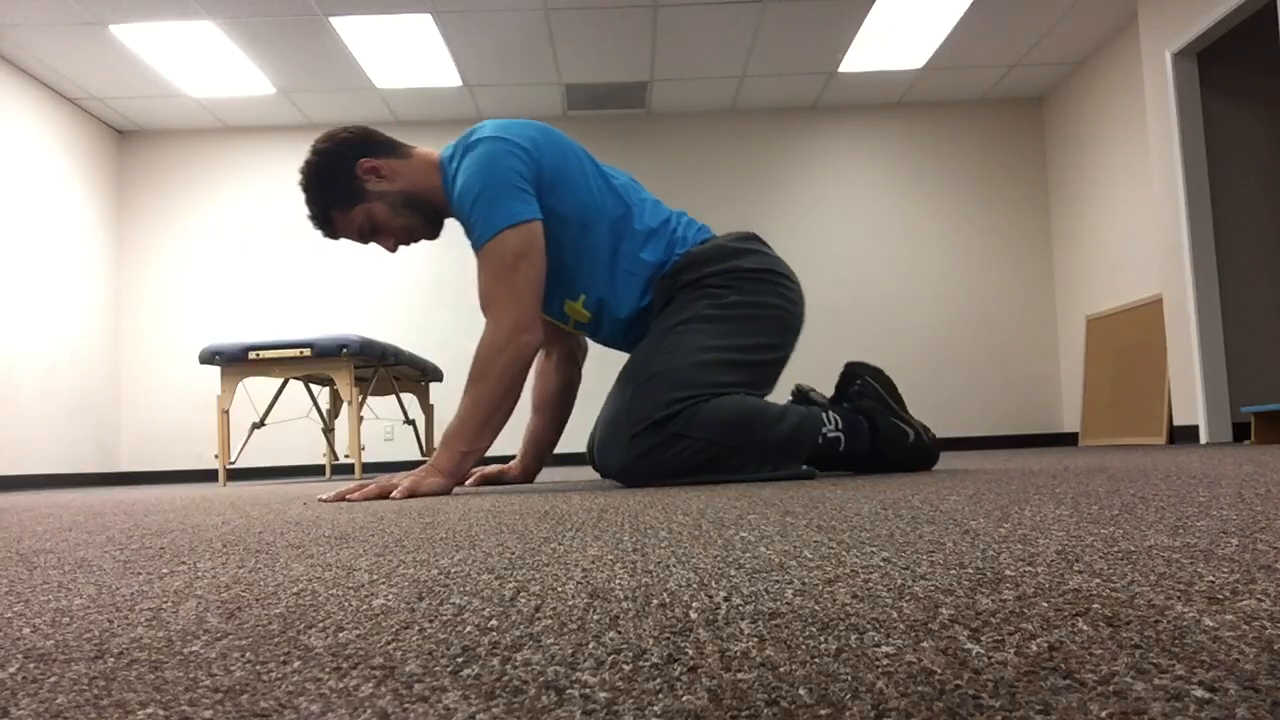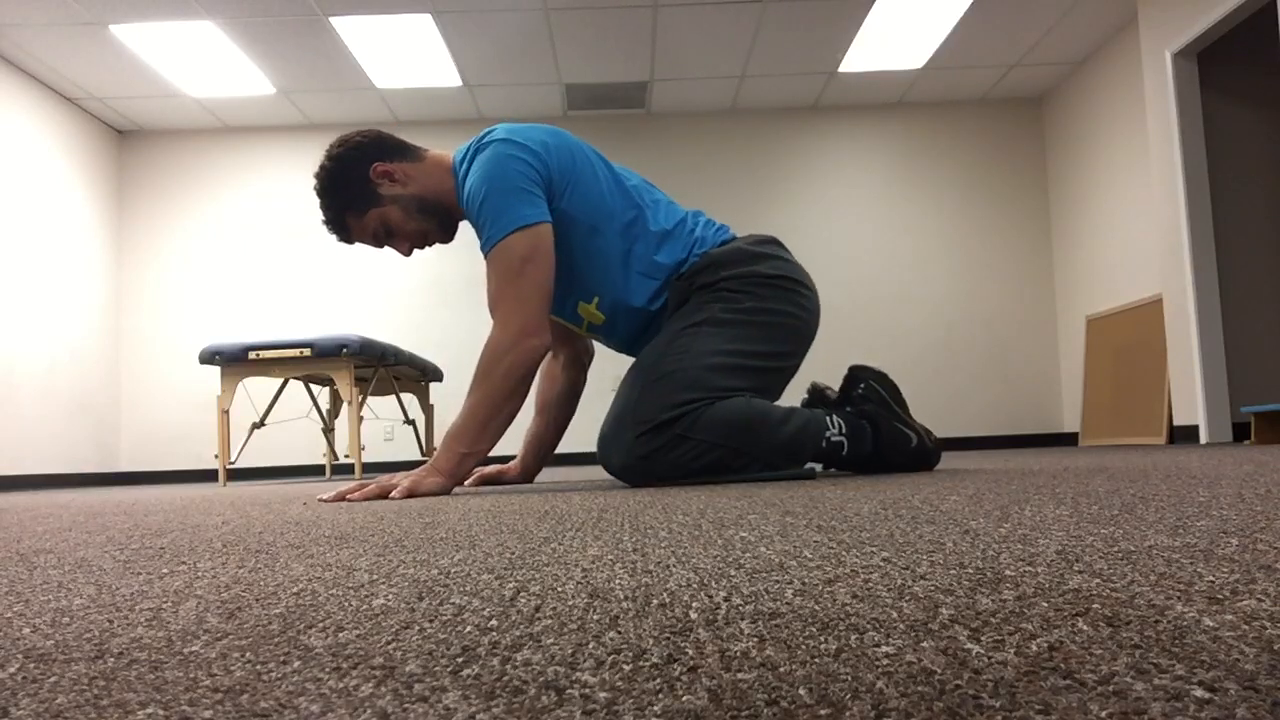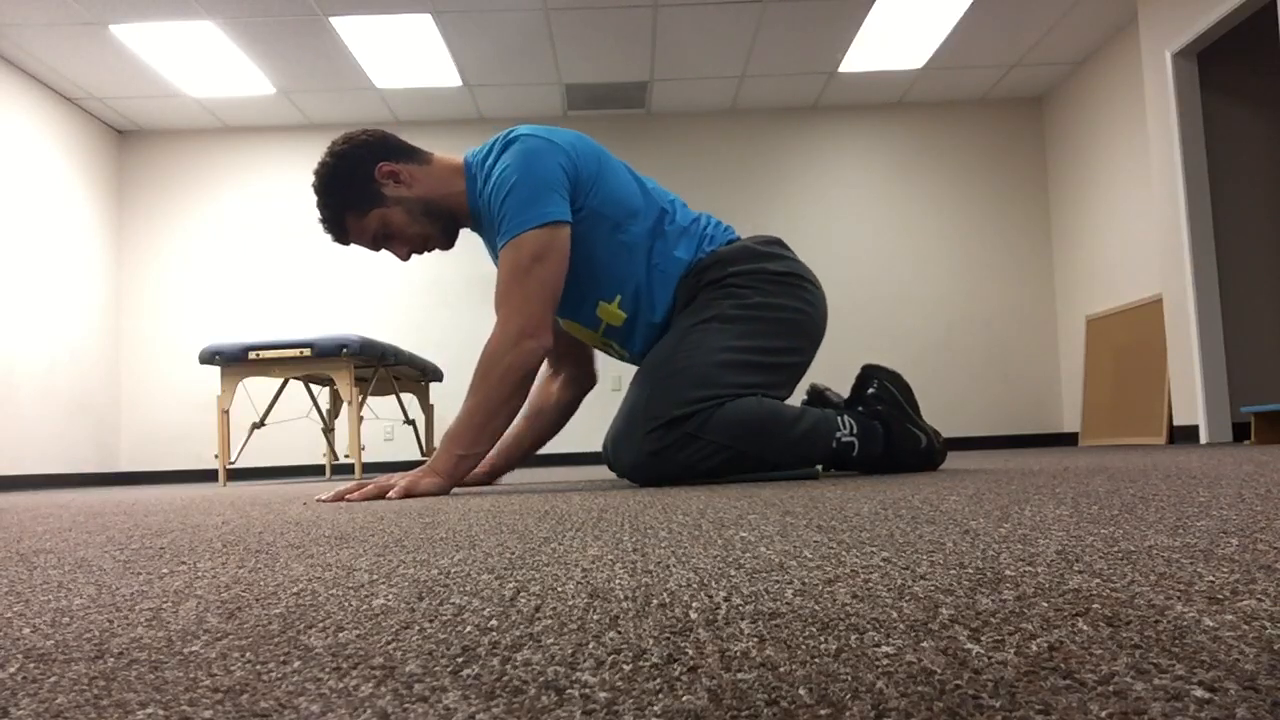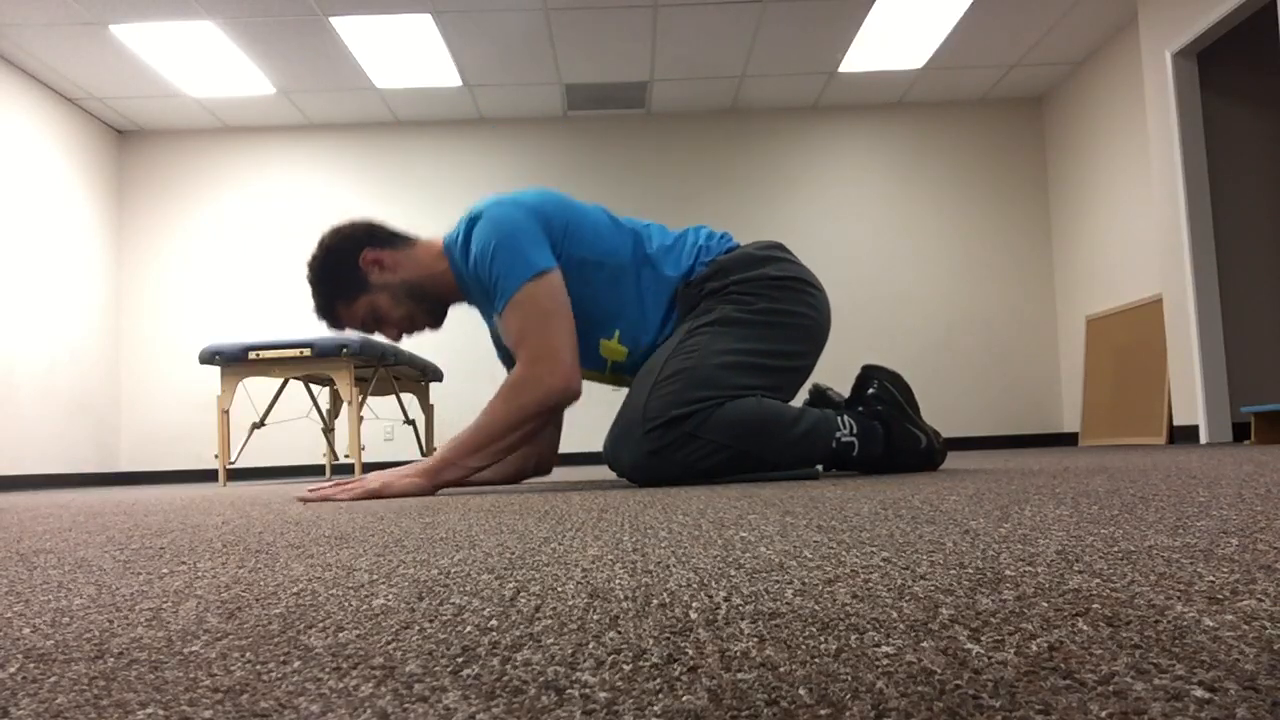
dt=0.5s
person 1, frame 1
left shoulder: (485, 161)
right shoulder: (485, 186)
left elbow: (515, 333)
right elbow: (559, 346)
left wrist: (445, 466)
right wrist: (526, 463)
left hip: (729, 289)
right hip: (715, 299)
left knee: (634, 448)
right knee: (623, 451)
left ankle: (853, 427)
right ankle: (824, 420)
person 1, frame 2
left shoulder: (496, 163)
right shoulder: (501, 187)
left elbow: (522, 337)
right elbow: (567, 350)
left wrist: (445, 466)
right wrist: (526, 465)
left hip: (746, 290)
right hip: (733, 297)
left knee: (639, 447)
right knee: (638, 448)
left ankle: (854, 431)
right ankle: (827, 417)
person 1, frame 3
left shoulder: (519, 163)
right shoulder: (501, 225)
left elbow: (524, 338)
right elbow: (571, 373)
left wrist: (444, 468)
right wrist: (491, 462)
left hip: (753, 292)
right hip: (714, 309)
left knee: (650, 447)
right knee: (635, 453)
left ankle: (863, 430)
right ankle: (834, 419)
person 1, frame 4
left shoulder: (496, 230)
right shoulder: (495, 293)
left elbow: (552, 378)
right elbow: (535, 447)
left wrist: (428, 471)
right wrist: (432, 474)
left hip: (759, 294)
right hip: (727, 313)
left knee: (650, 449)
right knee: (634, 455)
left ankle: (865, 432)
right ankle: (832, 416)
